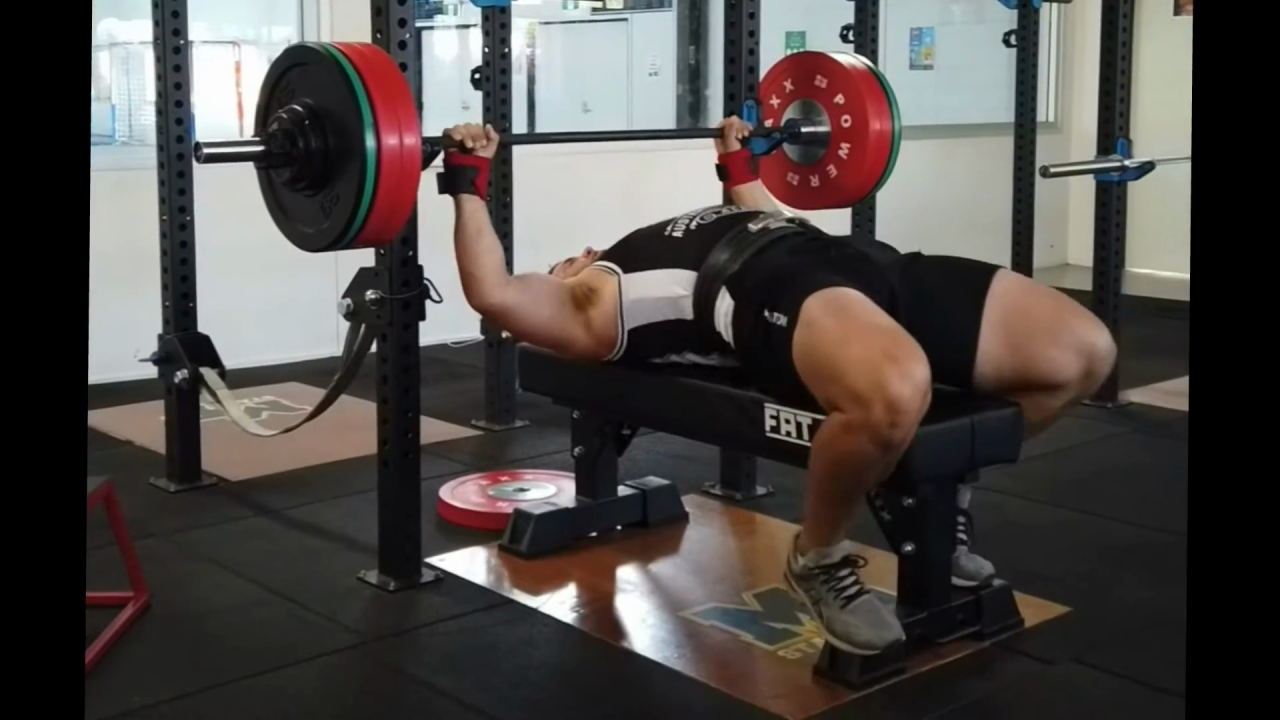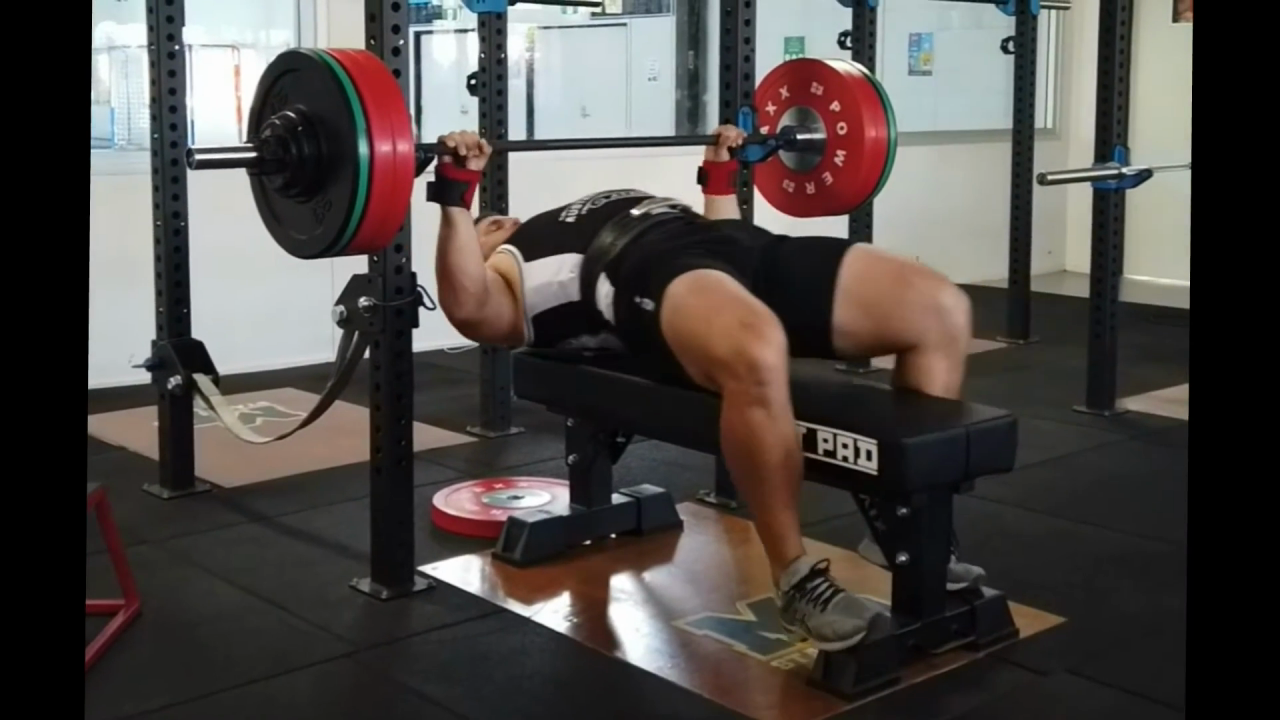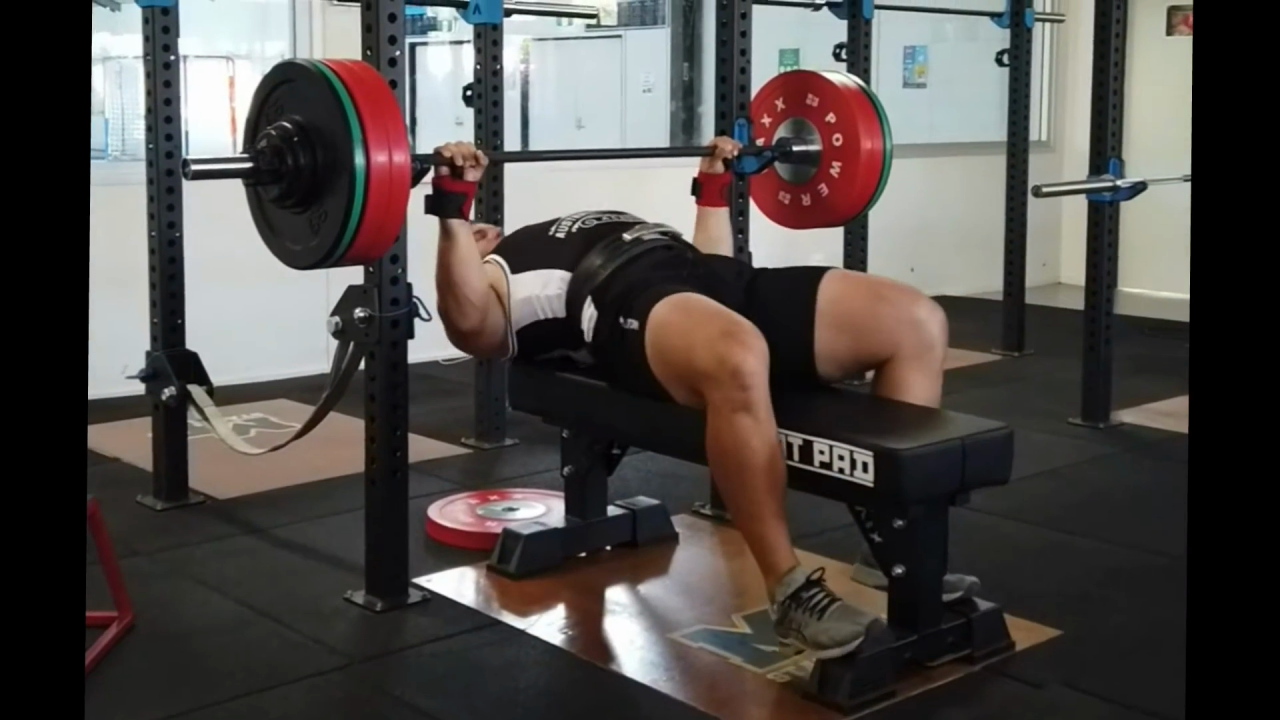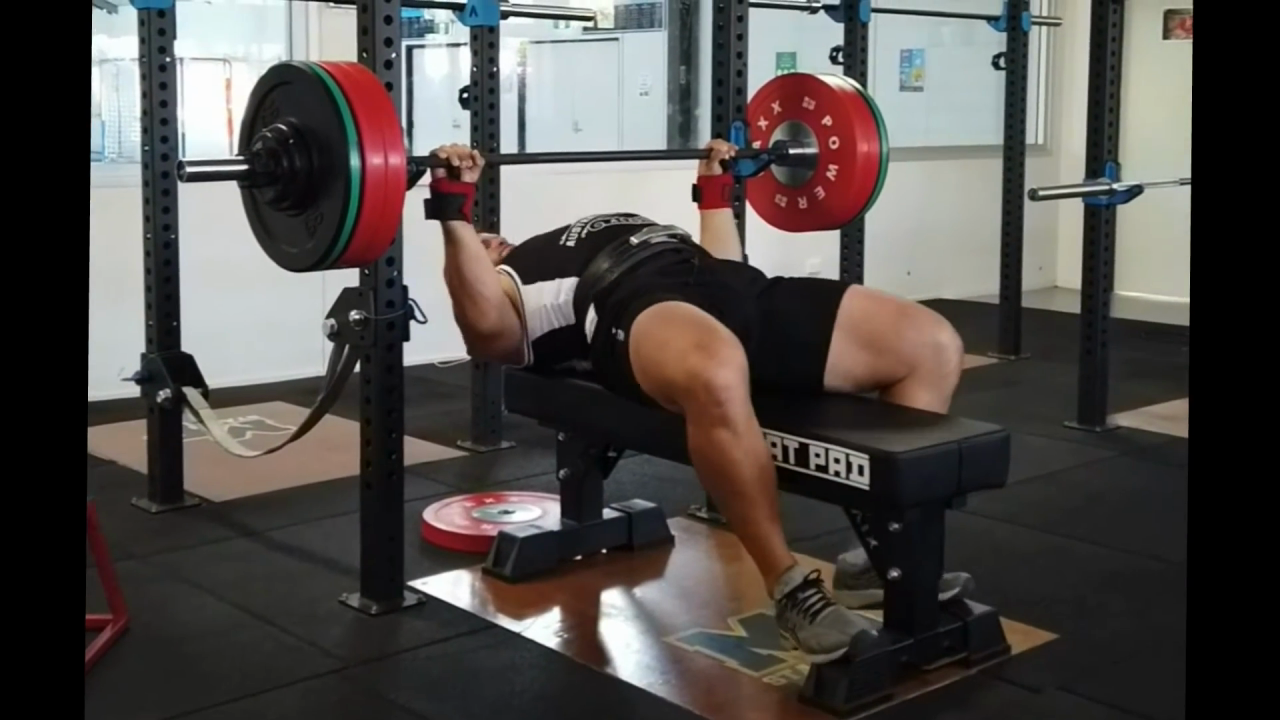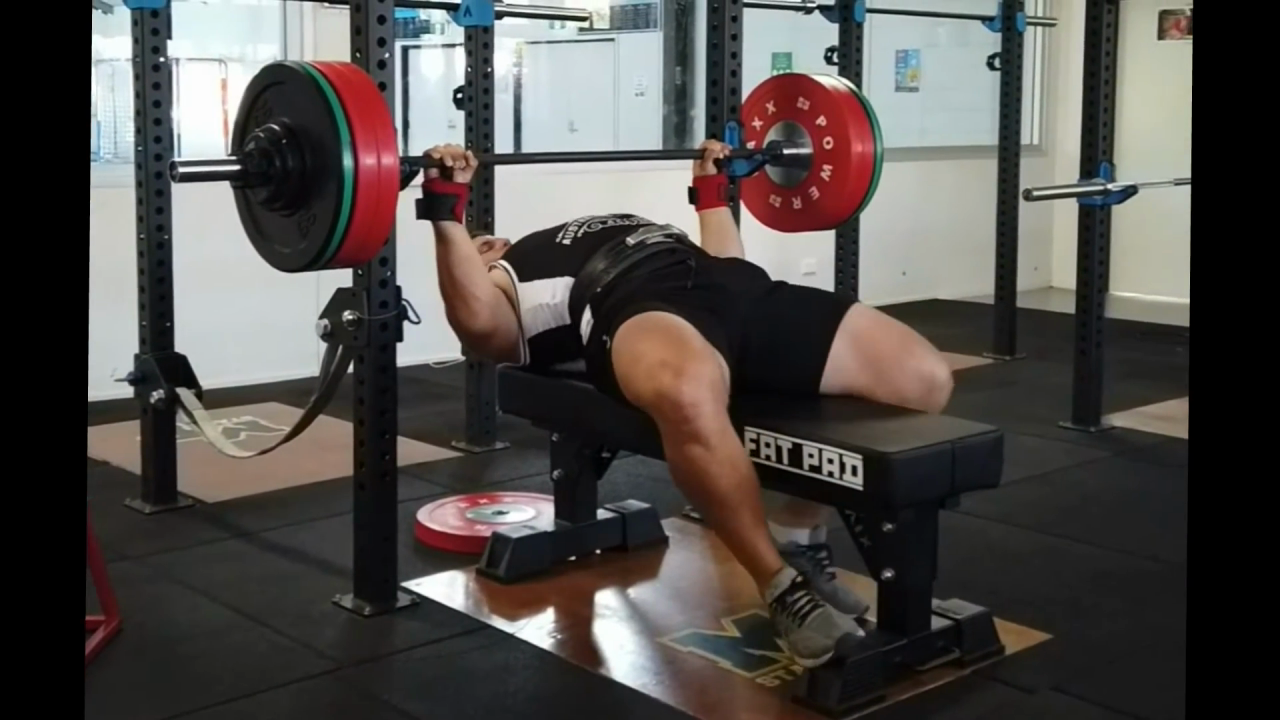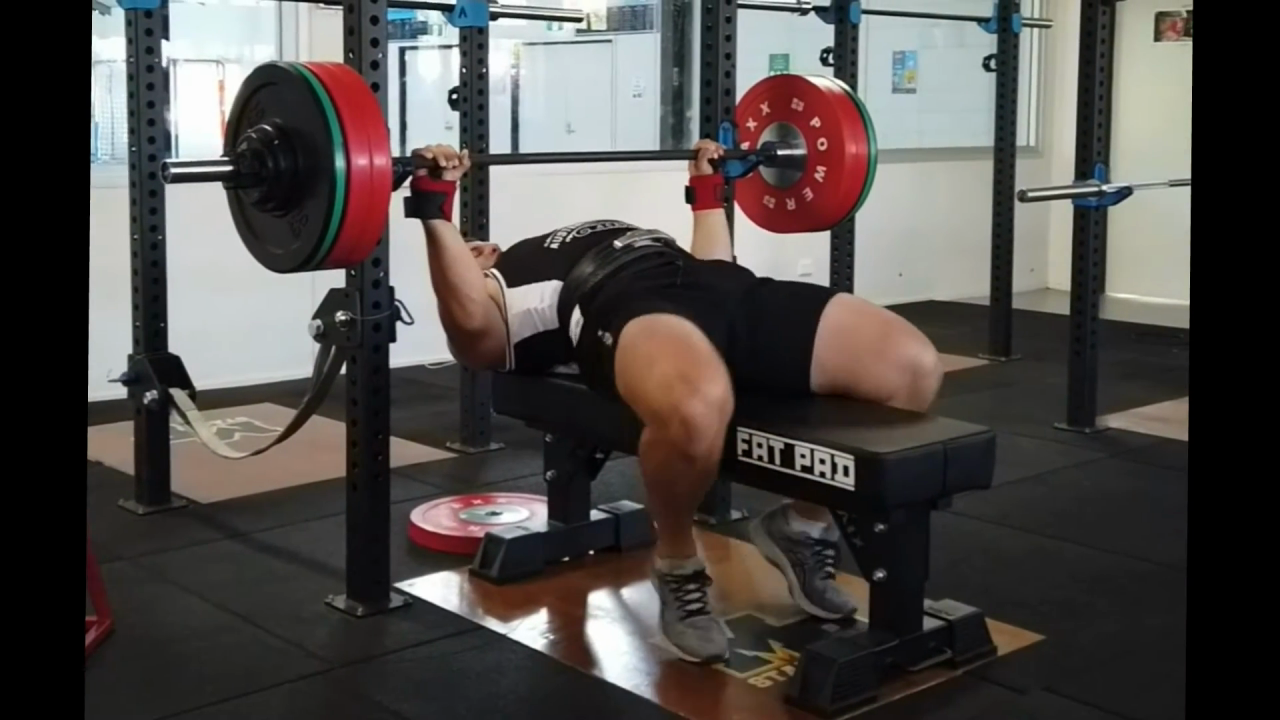
dt=0.5s
person 1, frame 1
left shoulder: (655, 267)
right shoulder: (587, 312)
left elbow: (760, 228)
right elbow: (493, 294)
left wrist: (735, 164)
right wrist: (467, 183)
left knee: (1082, 350)
right knee: (894, 391)
right ankle: (817, 560)
person 1, frame 2
left shoulder: (578, 233)
right shoulder: (503, 280)
right elbow: (468, 306)
left wrist: (719, 173)
right wrist: (455, 194)
left knee: (941, 310)
right knee: (757, 356)
right ankle: (797, 578)
person 1, frame 3
left shoulder: (589, 243)
right shoulder: (492, 286)
left elbow: (711, 265)
right elbow: (468, 321)
left wrist: (713, 186)
right wrist: (449, 208)
left hip: (722, 285)
right hip: (631, 304)
left knee: (917, 321)
right knee: (739, 363)
right ankle: (792, 591)
person 1, frame 4
right shoulder: (507, 288)
left elbow: (721, 268)
right elbow: (483, 320)
left wrist: (714, 189)
right wrist: (453, 212)
left hip: (738, 292)
left knee: (932, 344)
right knee: (717, 375)
right ankle: (790, 588)
person 1, frame 5
left shoulder: (605, 240)
right shoulder: (500, 287)
left elbow: (722, 266)
right elbow: (475, 319)
left wrist: (711, 188)
right wrist: (445, 212)
left knee: (922, 379)
right knee: (687, 394)
left ankle: (795, 531)
right ankle: (782, 587)
person 1, frame 6
right shoulder: (491, 298)
left elbow: (711, 270)
right elbow: (468, 318)
left wrist: (707, 190)
right wrist: (434, 211)
left knee: (911, 365)
right knee: (695, 407)
left ankle: (806, 527)
right ankle: (678, 565)
